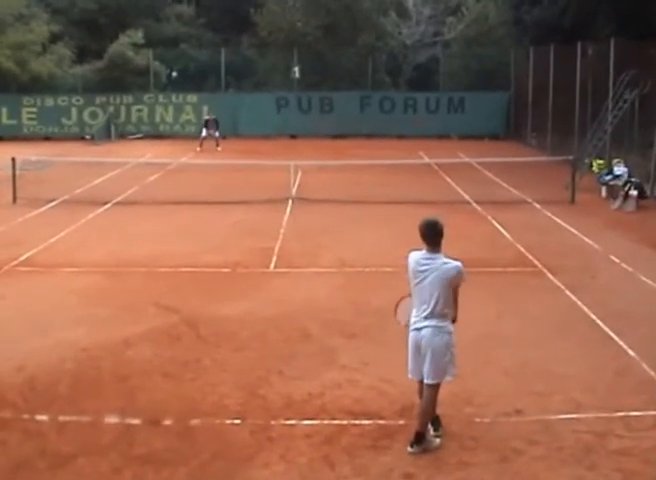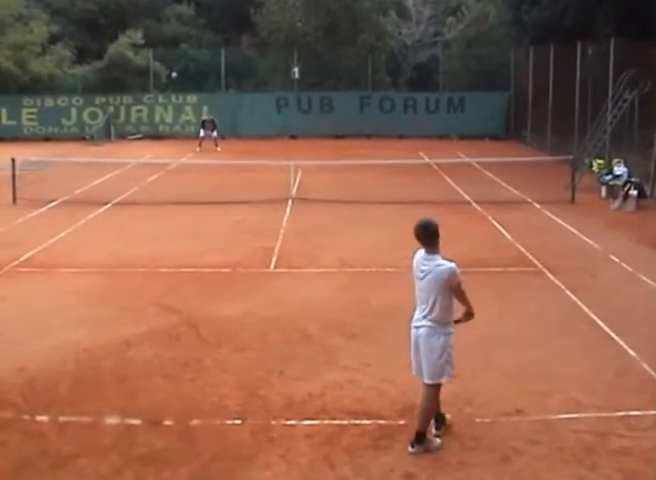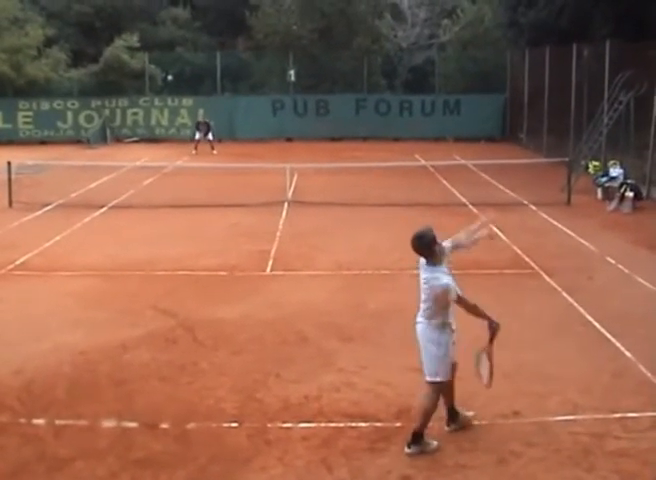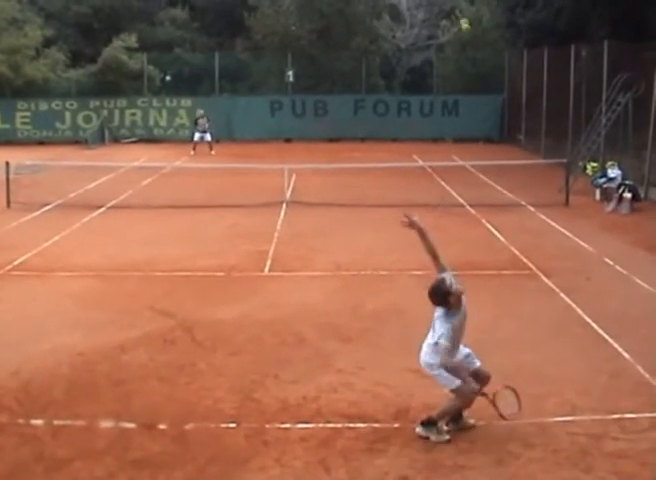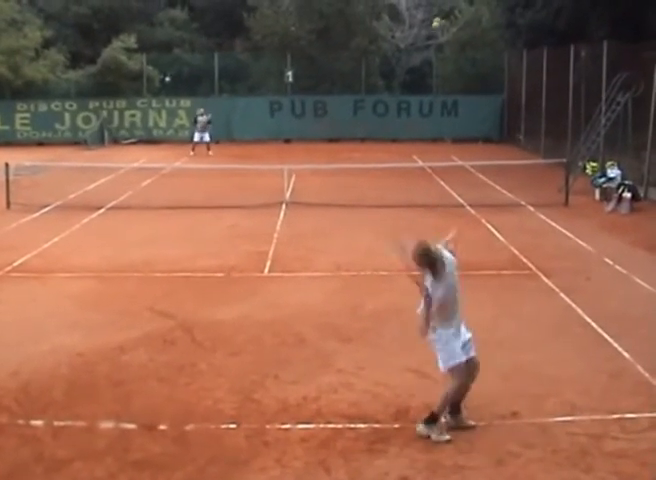
dt=0.4s
person 1, frame 1
left shoulder: (413, 259)
right shoulder: (454, 268)
right elbow: (454, 297)
left hip: (417, 328)
right hip: (438, 331)
left knee: (423, 383)
right knee: (431, 386)
left ankle: (432, 420)
right ankle: (419, 440)
person 1, frame 2
left shoulder: (418, 258)
right shoulder: (448, 269)
right elbow: (459, 293)
right wrist: (469, 310)
left hip: (418, 327)
right hip: (437, 332)
left knee: (429, 382)
right knee: (432, 386)
left ankle: (438, 420)
right ankle: (419, 440)
person 1, frame 3
left shoulder: (428, 259)
right shoulder: (442, 283)
left elbow: (457, 242)
right elbow: (466, 305)
left wrist: (476, 231)
right wrist: (490, 321)
left hip: (431, 326)
right hip: (435, 331)
left knee: (449, 369)
right knee: (435, 386)
left ankle: (453, 417)
right ankle: (416, 441)
person 1, frame 4
left shoulder: (449, 285)
right shoulder: (446, 324)
left elbow: (434, 256)
right elbow: (446, 362)
left wrist: (419, 229)
right wrist: (470, 385)
left hip: (454, 352)
right hip: (436, 360)
left knee: (484, 377)
right knee: (467, 395)
left ankle: (455, 419)
right ankle: (427, 425)
person 1, frame 5
left shoulder: (445, 258)
right shoulder: (432, 288)
left elbow: (445, 246)
right elbow: (424, 324)
left hip: (455, 325)
right hip: (443, 331)
left knee: (472, 366)
right knee: (461, 376)
left ankle: (453, 415)
right ankle: (430, 423)
